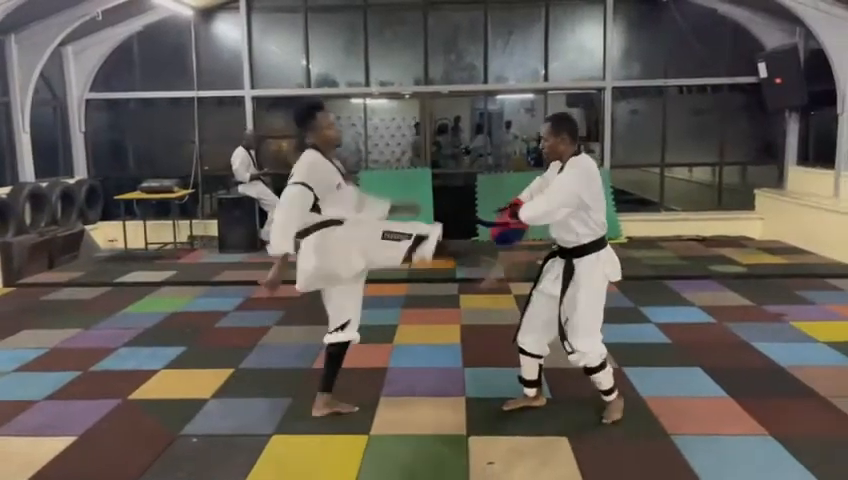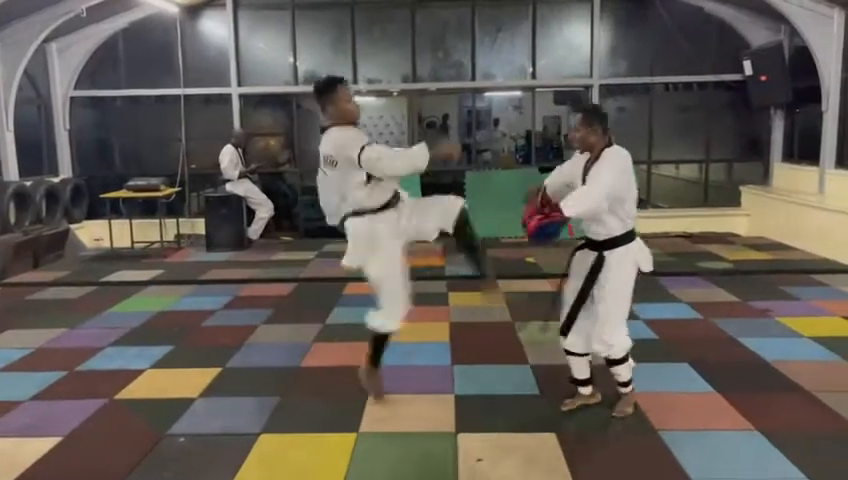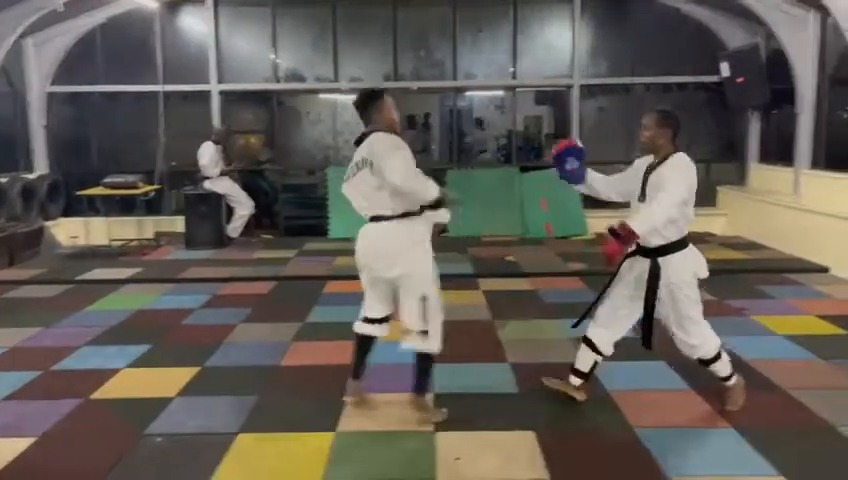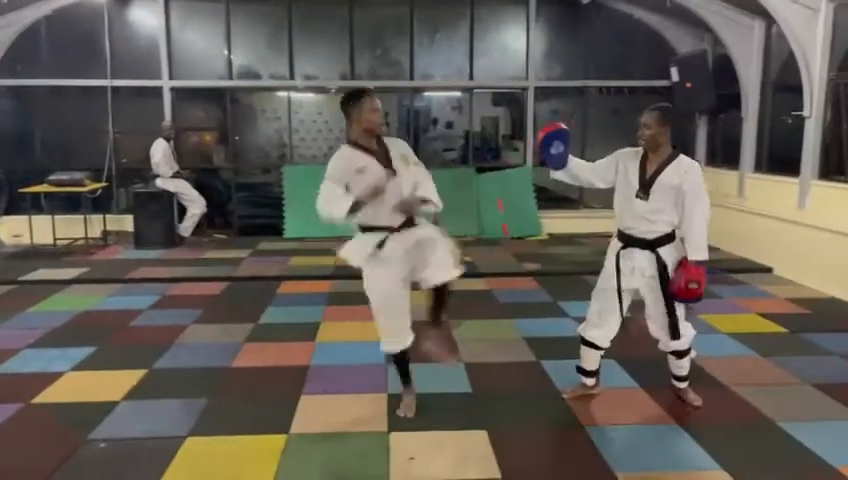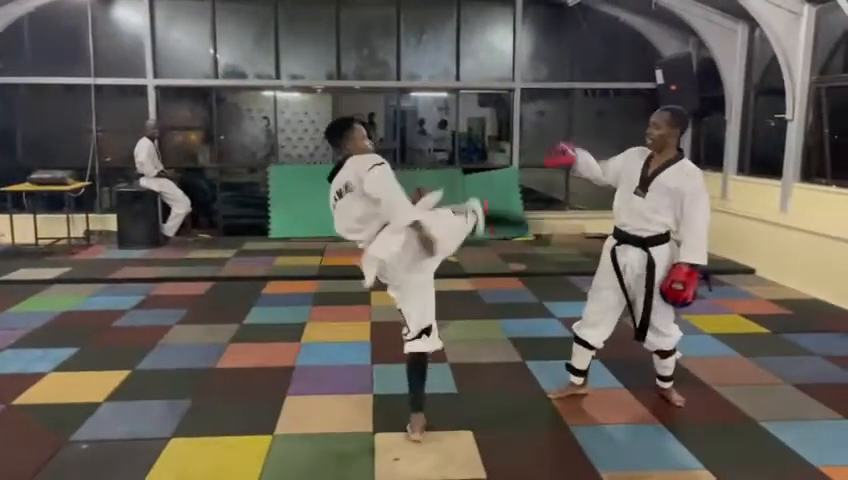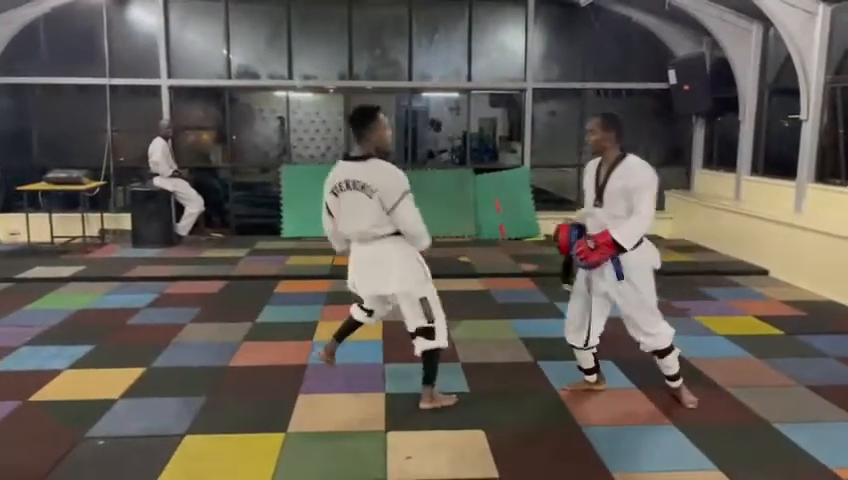
dt=0.4s
person 1, frame 1
left shoulder: (326, 163)
right shoulder: (311, 166)
left elbow: (353, 201)
right elbow: (287, 213)
left wrist: (390, 208)
right wrist: (279, 262)
left hip: (340, 245)
right hip: (332, 245)
left knee: (344, 323)
right knee: (413, 236)
left ankle: (324, 400)
person 1, frame 2
left shoulder: (330, 143)
right shoulder: (346, 139)
left elbow: (329, 196)
right elbow: (389, 161)
left wrist: (339, 222)
right wrist: (434, 151)
left hip: (382, 218)
right hip: (377, 227)
left knee: (455, 210)
right knee: (393, 302)
left ankle: (480, 267)
right ankle: (371, 369)
person 1, frame 3
left shoulder: (358, 157)
right shoulder: (390, 144)
right elbow: (401, 177)
right wrist: (437, 198)
left hip: (373, 239)
right hip: (404, 238)
left knee: (374, 312)
right knee: (424, 321)
left ankle: (355, 384)
right ankle: (420, 400)
person 1, frame 4
left shoulder: (400, 148)
right shoulder: (344, 161)
left elbow: (425, 185)
right elbow: (327, 207)
left wrist: (420, 204)
right wrist: (364, 199)
left hip: (412, 234)
right hip: (378, 246)
left knee: (442, 265)
right knee: (393, 323)
left ankle: (433, 329)
right ankle: (407, 389)
person 1, frame 5
left shoulder: (335, 194)
right shoulder: (368, 164)
left elbow: (353, 232)
right elbow: (386, 192)
right wrist: (417, 225)
left hip: (388, 262)
right hip: (407, 235)
left knee: (419, 334)
right knee: (470, 213)
left ankle: (416, 417)
person 1, frame 6
left shoulder: (337, 175)
right shoulder: (389, 175)
left elbow: (331, 228)
right elbow: (411, 225)
left wrist: (350, 248)
right wrist: (423, 244)
left hip: (363, 257)
right hip: (396, 255)
left knee: (369, 302)
right knee: (428, 323)
left ankle: (332, 346)
right ankle: (429, 393)
person 2, frame 1
left shoulder: (581, 168)
right shoulder: (558, 168)
left elbow: (547, 203)
right elbow: (538, 190)
left wrist: (514, 213)
right wrist: (514, 212)
left hip: (589, 263)
right hip: (563, 261)
left knee: (582, 340)
right knee: (532, 327)
left ankle: (613, 396)
right ankle: (532, 393)
person 2, frame 2
left shoulder: (617, 159)
right shoulder: (582, 159)
left elbow: (594, 196)
right elbow: (559, 180)
right wrist: (542, 194)
left hip: (617, 255)
right hip: (591, 252)
left knee: (605, 332)
right knee: (572, 324)
left ankle: (627, 391)
right ankle: (586, 391)
person 2, frame 3
left shoulder: (681, 165)
right shoulder: (644, 166)
left elbow: (664, 207)
right elbow: (613, 188)
left wrist: (627, 232)
right wrist: (581, 175)
left hip: (673, 262)
right hip: (641, 259)
left knee: (692, 331)
right knee: (605, 319)
left ankle: (731, 382)
right ankle: (576, 383)
person 2, frame 4
left shoulder: (687, 170)
right shoulder: (625, 159)
left elbow: (695, 220)
right elbow: (590, 174)
left wrist: (695, 265)
right wrist: (560, 160)
left hip: (661, 256)
right hip: (624, 252)
left knee: (671, 324)
right knee: (599, 316)
left ankle: (682, 384)
right ankle: (589, 382)
person 2, frame 5
left shoulder: (689, 174)
right shoulder: (635, 156)
left elbow: (695, 224)
right elbow: (604, 172)
left wrist: (689, 267)
right wrist: (576, 157)
left hip: (653, 256)
right hip: (618, 249)
left knee: (659, 324)
right knee: (595, 316)
left ankle: (665, 385)
right ankle: (578, 382)
person 2, frame 6
left shoulder: (638, 170)
right shoulder: (592, 167)
left elbow: (643, 215)
left wrist: (607, 241)
right wrist: (576, 230)
left hip: (625, 260)
right hip: (595, 257)
left knee: (648, 322)
right knee: (578, 322)
left ankle: (677, 384)
right ankle: (592, 377)
person 3, frame 1
left shoulder: (250, 152)
right shoulder: (240, 154)
right elbow: (242, 176)
left wrist: (261, 173)
right wrist: (261, 173)
left hip: (256, 184)
right hip: (249, 186)
left knee: (275, 207)
right ankle: (264, 237)
person 3, frame 2
left shoulder: (237, 150)
right shoulder: (228, 151)
right elbow: (230, 174)
left wrist: (249, 170)
right wrist: (248, 170)
left hip: (243, 182)
right hip: (236, 185)
left knee: (265, 206)
right knee: (266, 207)
right ankle: (251, 236)
person 3, frame 3
left shoulder: (215, 147)
right shoulder: (209, 148)
right elbow: (209, 171)
left wrist: (228, 169)
left hip: (221, 180)
right hip: (215, 182)
left knee: (245, 204)
right knee: (246, 205)
left ankle: (231, 232)
right ankle: (231, 234)
person 3, frame 4
left shoulder: (167, 144)
right shoulder: (160, 145)
right elbow: (162, 170)
left wrist: (180, 174)
right wrist: (180, 176)
left hip: (173, 179)
right hip: (167, 180)
left knee: (198, 203)
right knee: (198, 204)
left ankle: (182, 231)
right ankle: (182, 233)
person 3, frame 5
left shoulder: (151, 144)
right shoulder: (145, 145)
right elbow: (147, 169)
left wrist: (165, 173)
right wrist: (164, 175)
left hip: (157, 179)
right hip: (152, 180)
left knee: (183, 202)
right knee: (183, 203)
left ankle: (166, 231)
right ankle: (166, 233)
person 3, frame 6
left shoulder: (165, 143)
right shoulder: (159, 144)
right elbow: (161, 169)
left wrist: (178, 173)
right wrist: (178, 175)
left hip: (170, 178)
right hip: (165, 179)
left knee: (196, 202)
right knee: (196, 203)
left ankle: (180, 230)
right ankle: (180, 232)
